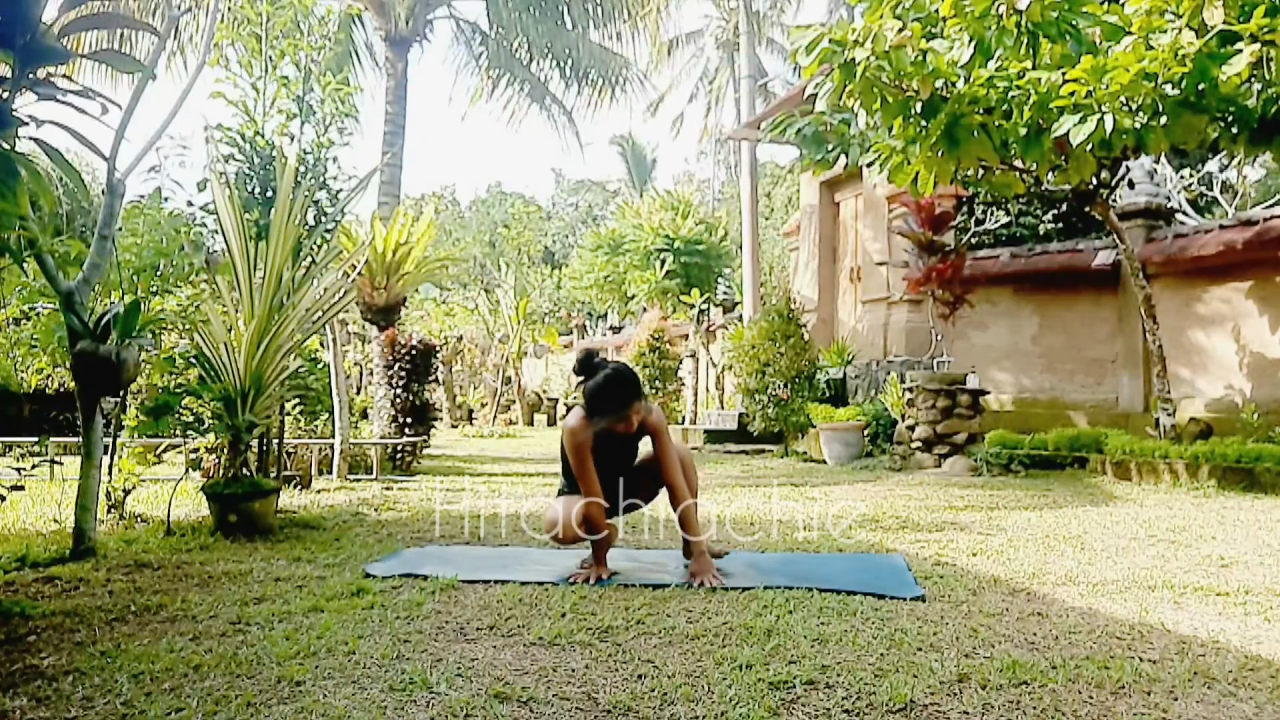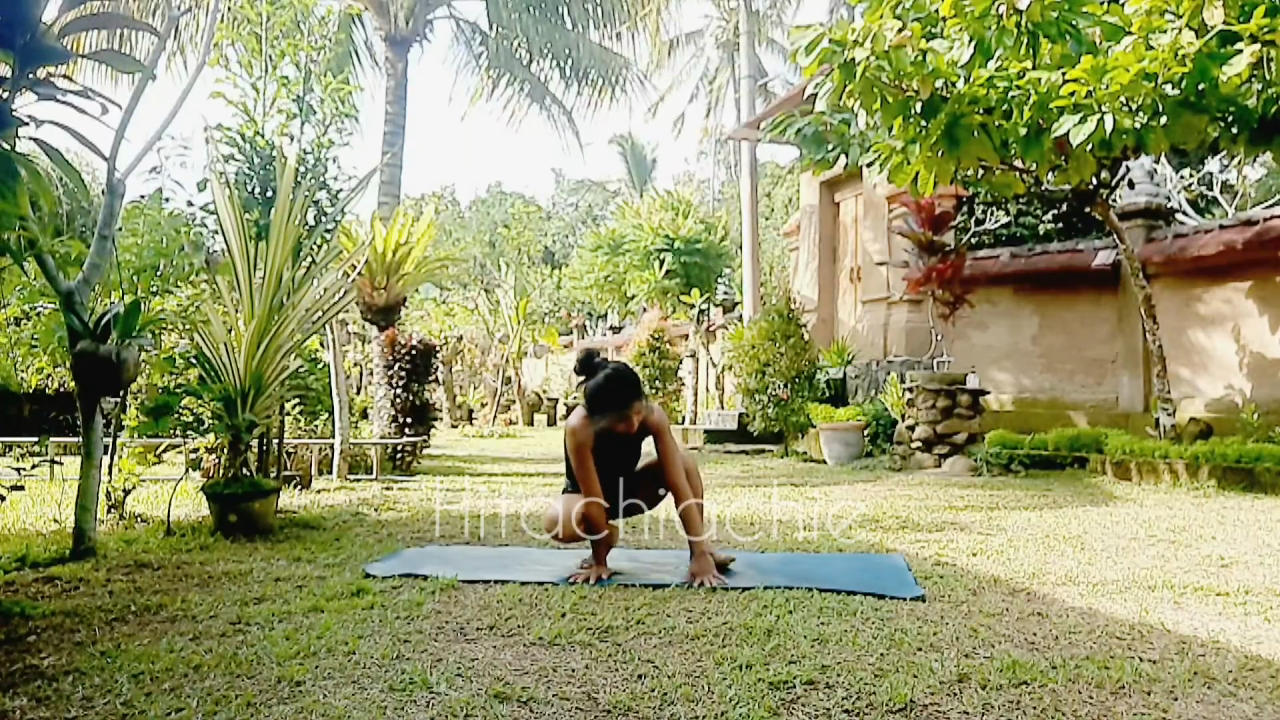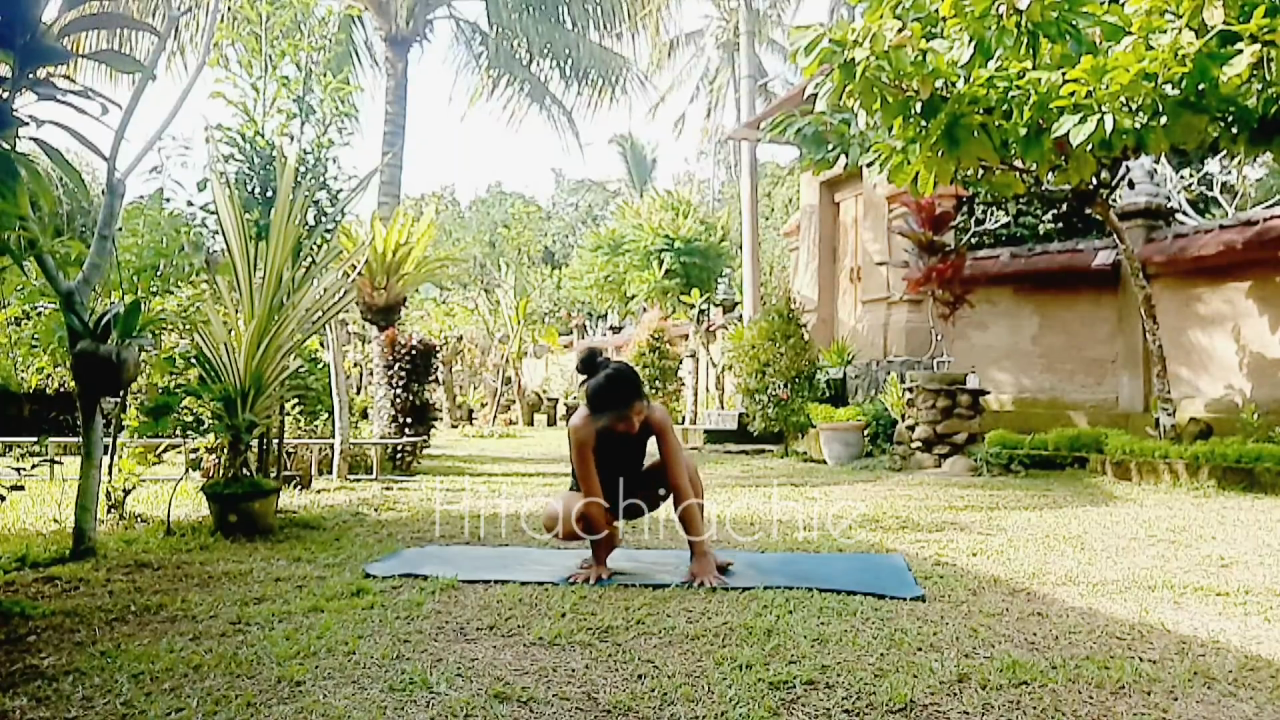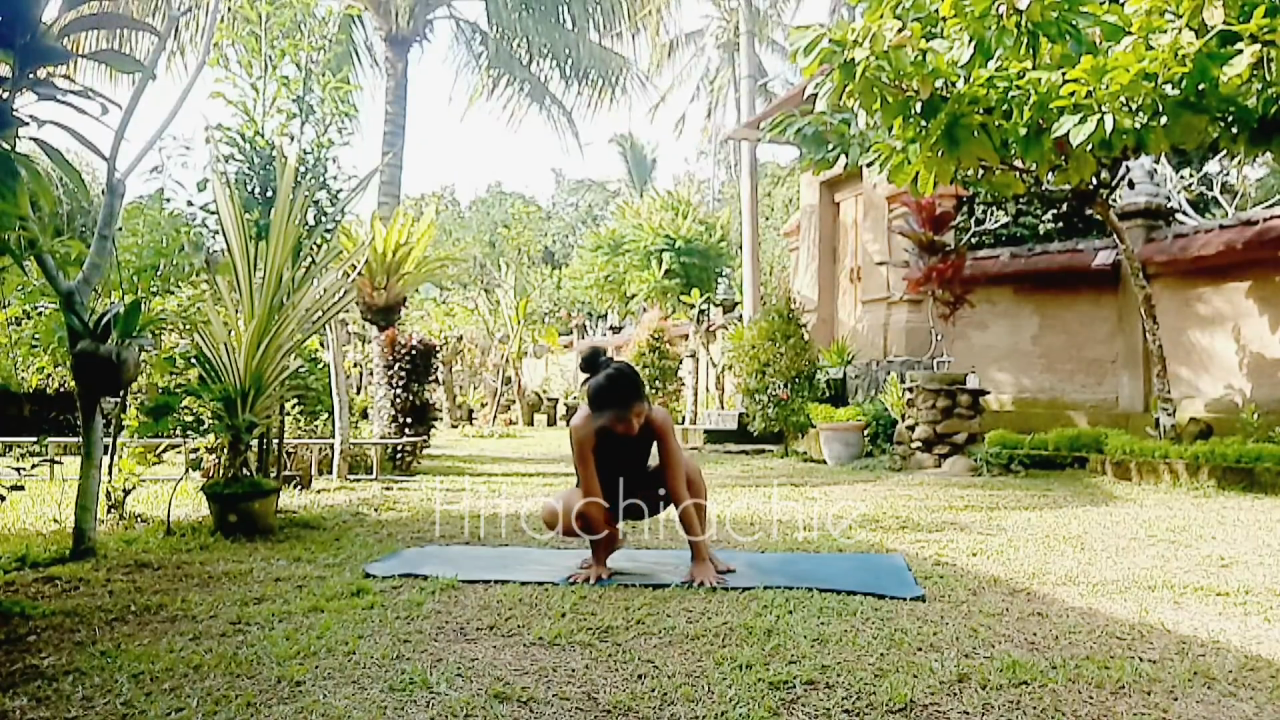
dt=0.1s
person 1, frame 1
left shoulder: (651, 416)
right shoulder: (577, 428)
left elbow: (677, 483)
right elbow: (593, 500)
left wrist: (699, 552)
right wrist: (599, 562)
left hip: (625, 487)
right hip: (581, 496)
left knee: (681, 455)
right knee: (557, 526)
left ankle: (689, 545)
right ankle: (605, 535)
person 1, frame 2
left shoulder: (653, 416)
right shoulder: (579, 428)
left elbow: (679, 484)
right elbow: (593, 501)
left wrist: (701, 555)
right wrist: (599, 562)
left hip: (630, 490)
right hip: (587, 496)
left knee: (684, 463)
right knee: (556, 522)
left ankle: (699, 552)
right ankle: (605, 537)
person 1, frame 3
left shoulder: (656, 415)
right shoulder: (582, 426)
left elbow: (681, 485)
right elbow: (593, 500)
left wrist: (701, 554)
right wrist: (599, 562)
left hip: (635, 491)
right hip: (597, 497)
left knee: (684, 464)
right knee: (554, 519)
left ankle: (702, 552)
right ankle: (607, 537)
person 1, frame 4
left shoulder: (657, 419)
right shoulder: (583, 427)
left elbow: (680, 493)
right elbow: (592, 501)
left wrist: (700, 561)
right wrist: (598, 561)
left hip: (643, 494)
right hip: (603, 499)
left knee: (687, 467)
right knee: (554, 514)
left ankle: (703, 553)
right ankle: (608, 539)
